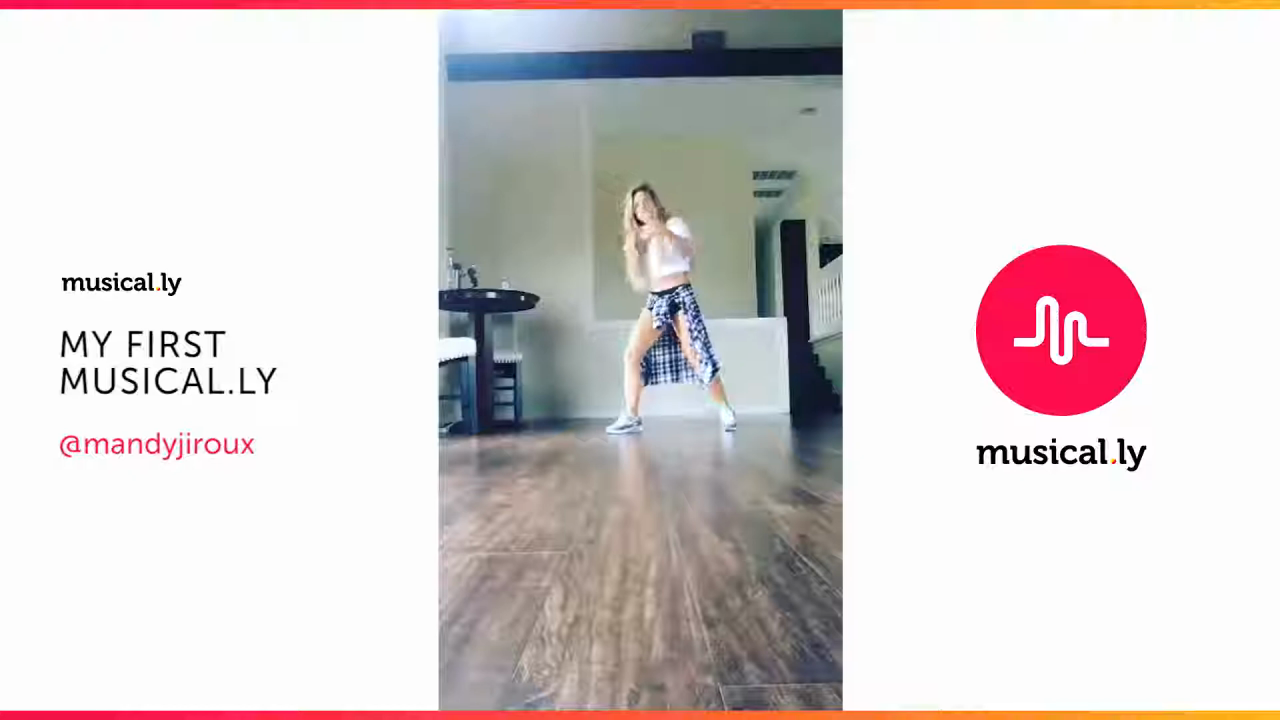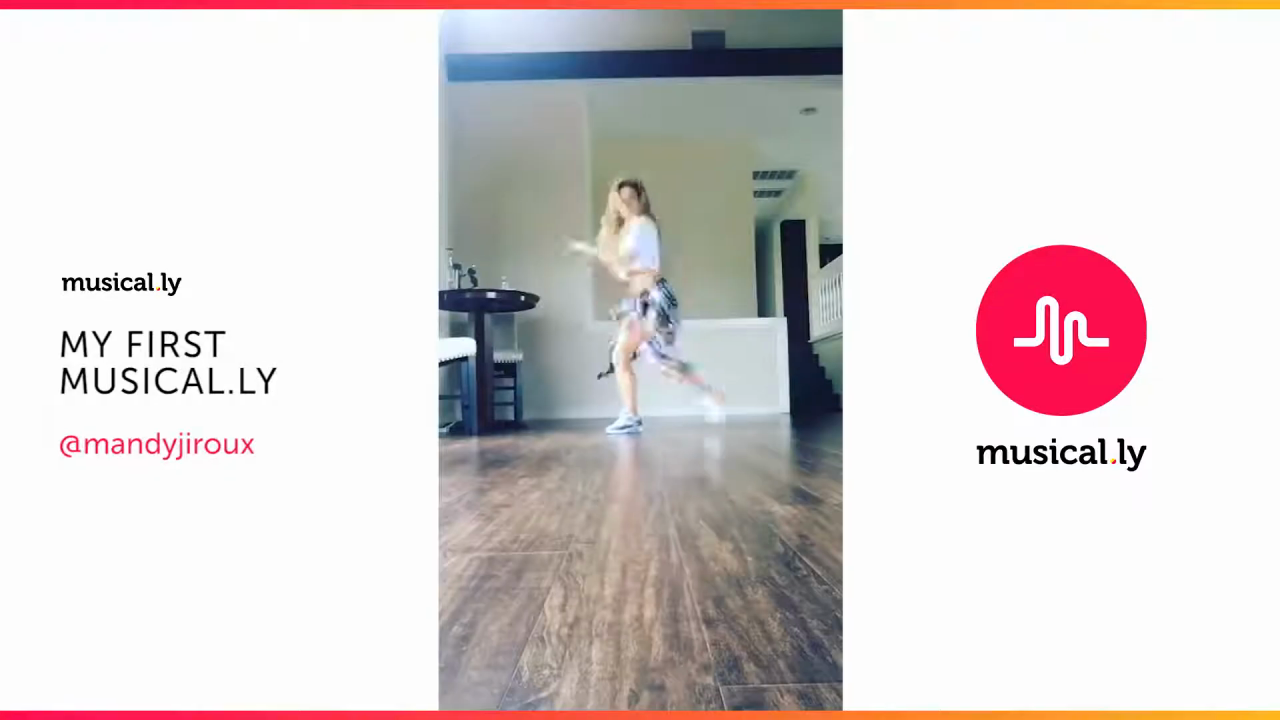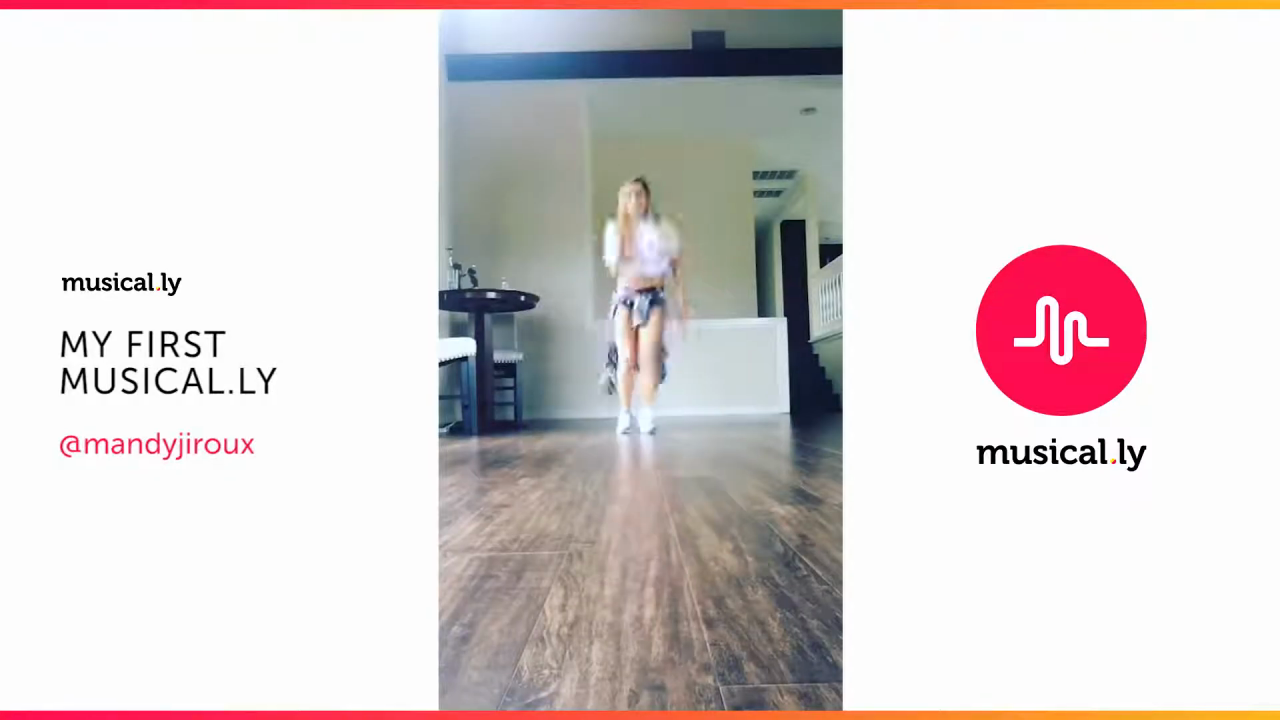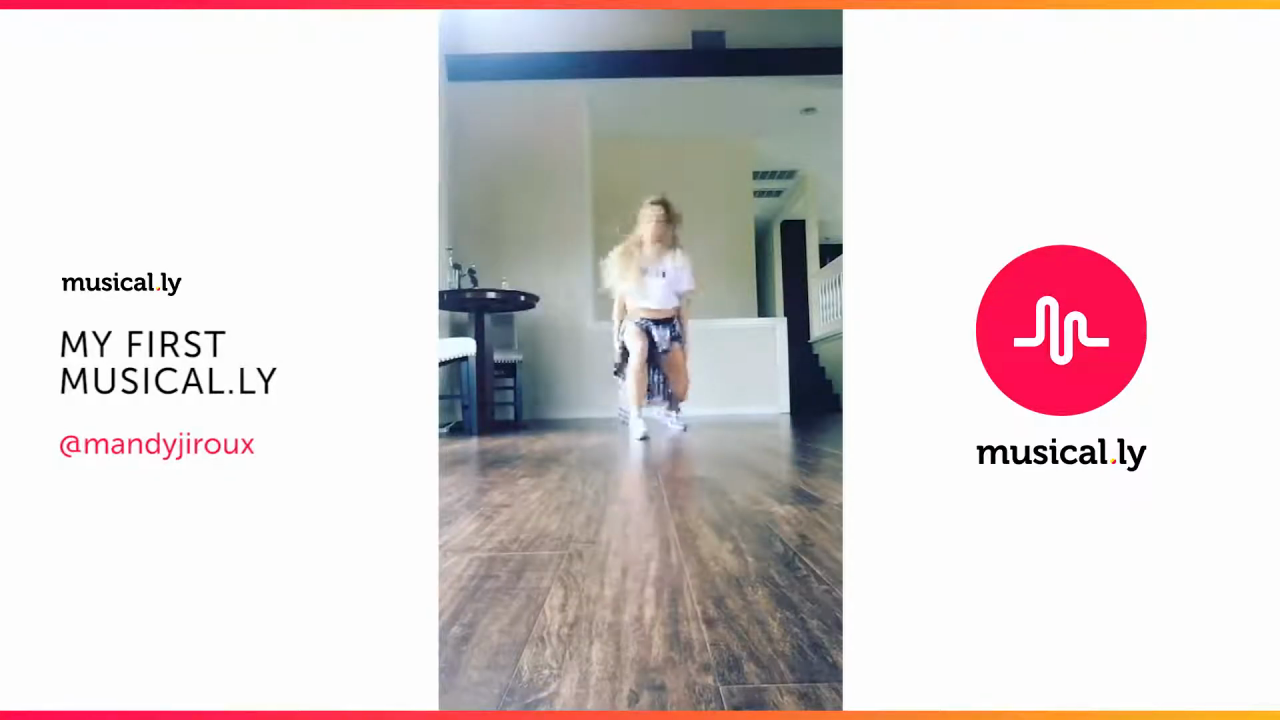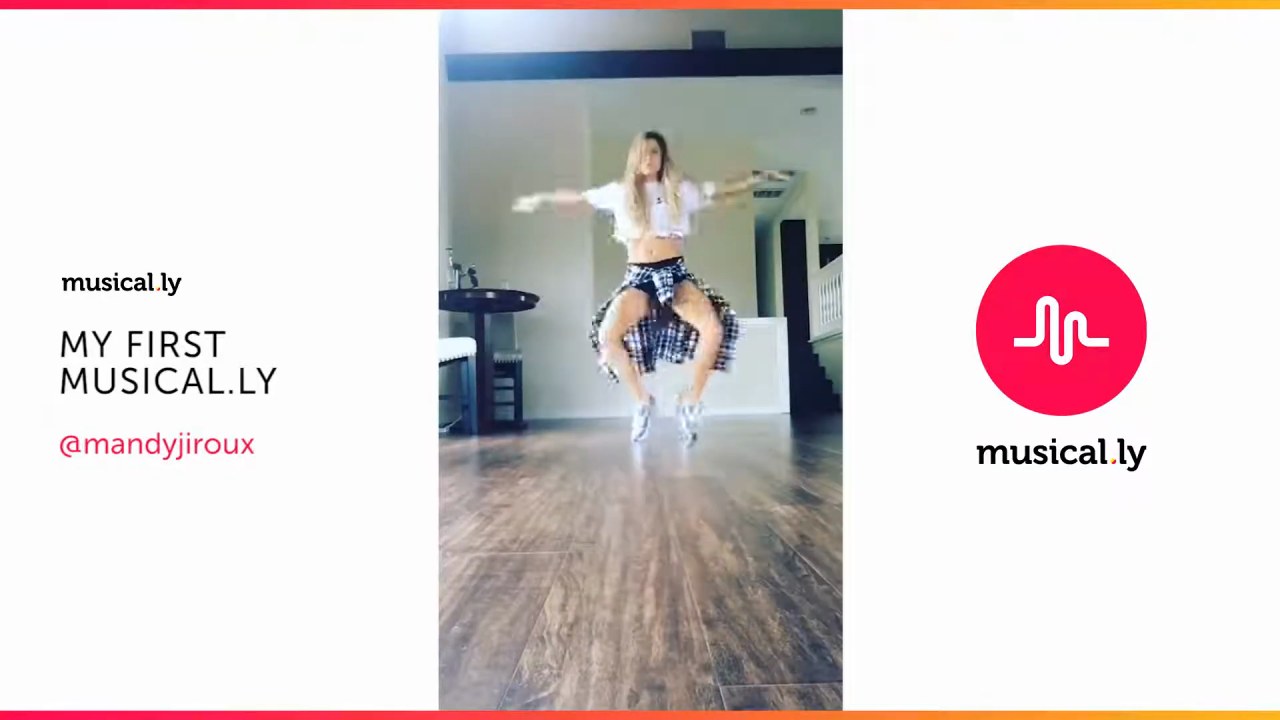
dt=1s
person 1, frame 1
left shoulder: (674, 224)
right shoulder: (639, 237)
left elbow: (688, 248)
left wrist: (667, 234)
left hip: (680, 296)
right hip: (655, 300)
left knee: (695, 356)
right knee: (632, 354)
left ankle: (726, 410)
right ankle: (631, 417)
person 1, frame 2
left shoulder: (641, 224)
right shoulder: (626, 228)
left elbow: (620, 258)
left wrist: (587, 249)
left hip: (654, 295)
right hip: (637, 299)
left knee: (660, 356)
right knee: (620, 357)
left ankle: (711, 397)
right ankle: (631, 417)
person 1, frame 3
left shoulder: (663, 227)
right shoulder: (616, 228)
left elbow: (675, 263)
right elbow: (614, 268)
left wrist: (681, 296)
left hip: (654, 296)
right hip: (626, 296)
left knee: (648, 354)
right knee: (626, 356)
left ankle: (647, 410)
right ankle: (625, 414)
person 1, frame 4
left shoulder: (677, 257)
right shoulder: (625, 254)
left elbow: (684, 301)
right elbow: (619, 298)
left wrist: (685, 341)
right wrist: (616, 335)
left hip: (669, 326)
right hip: (637, 323)
left knee: (681, 391)
right knee: (639, 354)
left ankle: (670, 409)
right ankle: (635, 417)
person 1, frame 5
left shoulder: (679, 189)
right shoulder: (620, 191)
left elbow: (721, 192)
right elbow: (580, 197)
left wrist: (756, 179)
right wrist: (542, 199)
left hip: (674, 272)
right hip: (637, 275)
left knee: (714, 329)
right knee: (607, 335)
left ankle: (691, 400)
right ankle: (641, 400)
